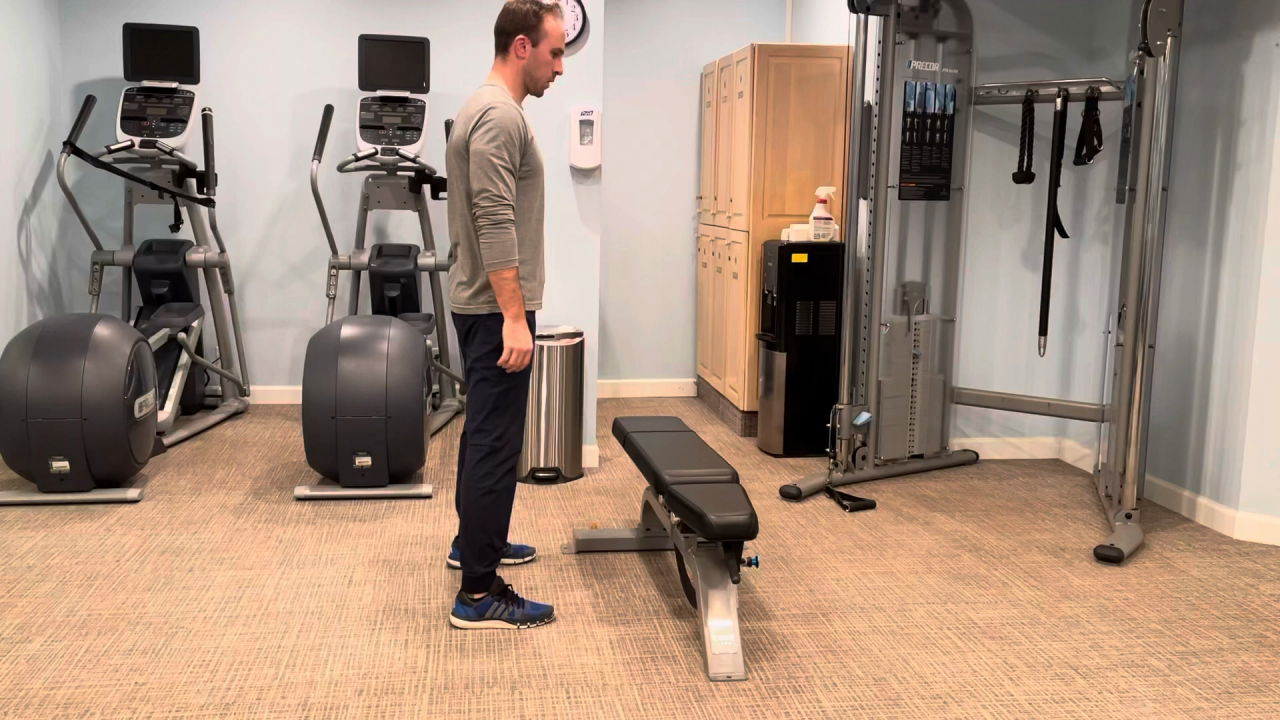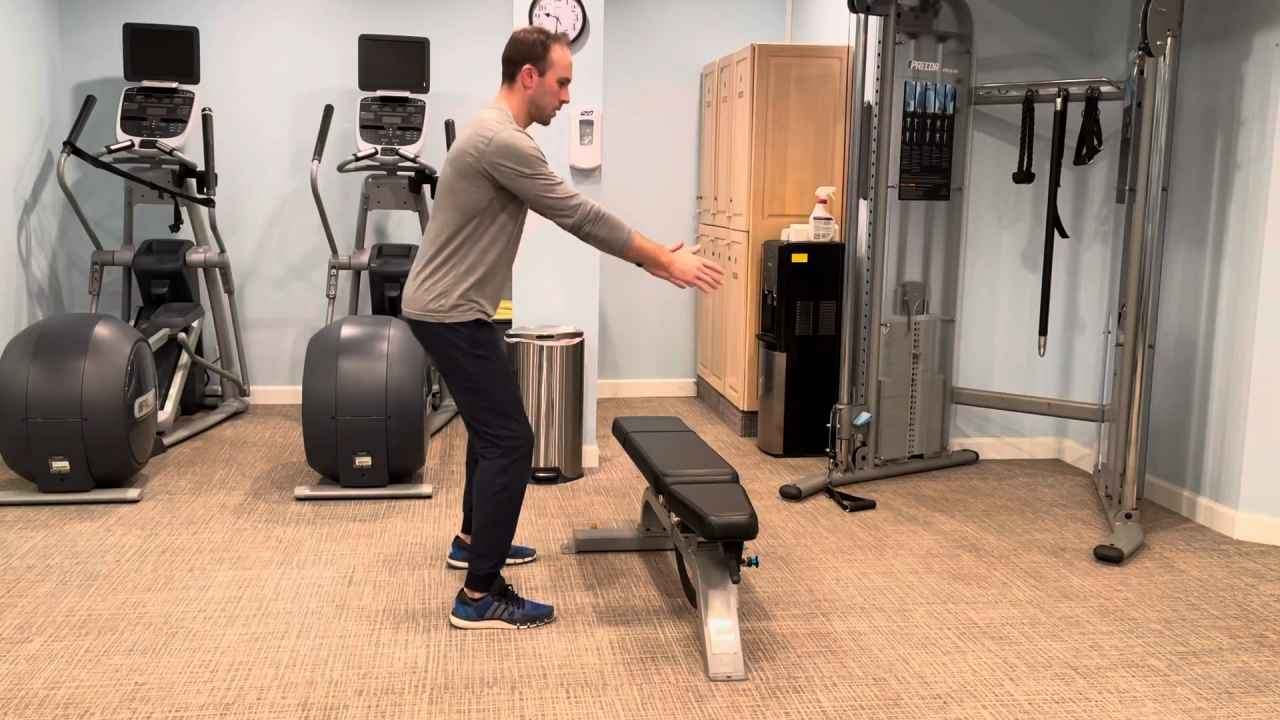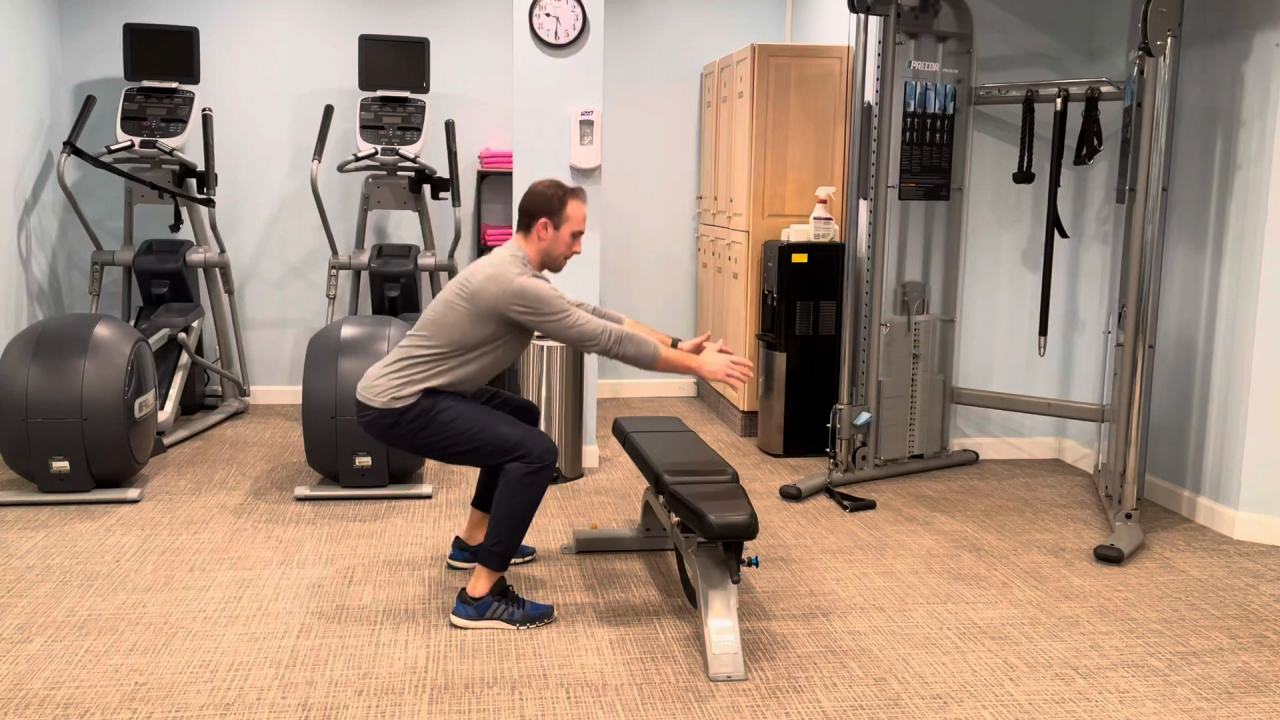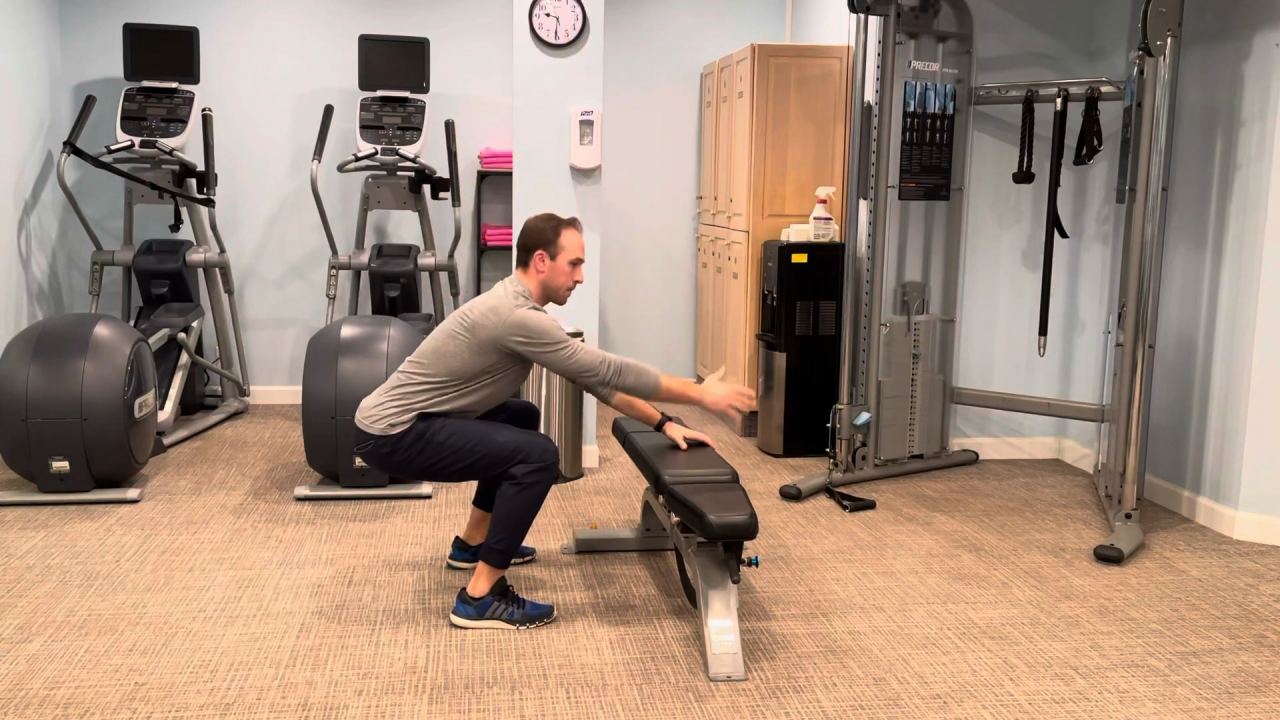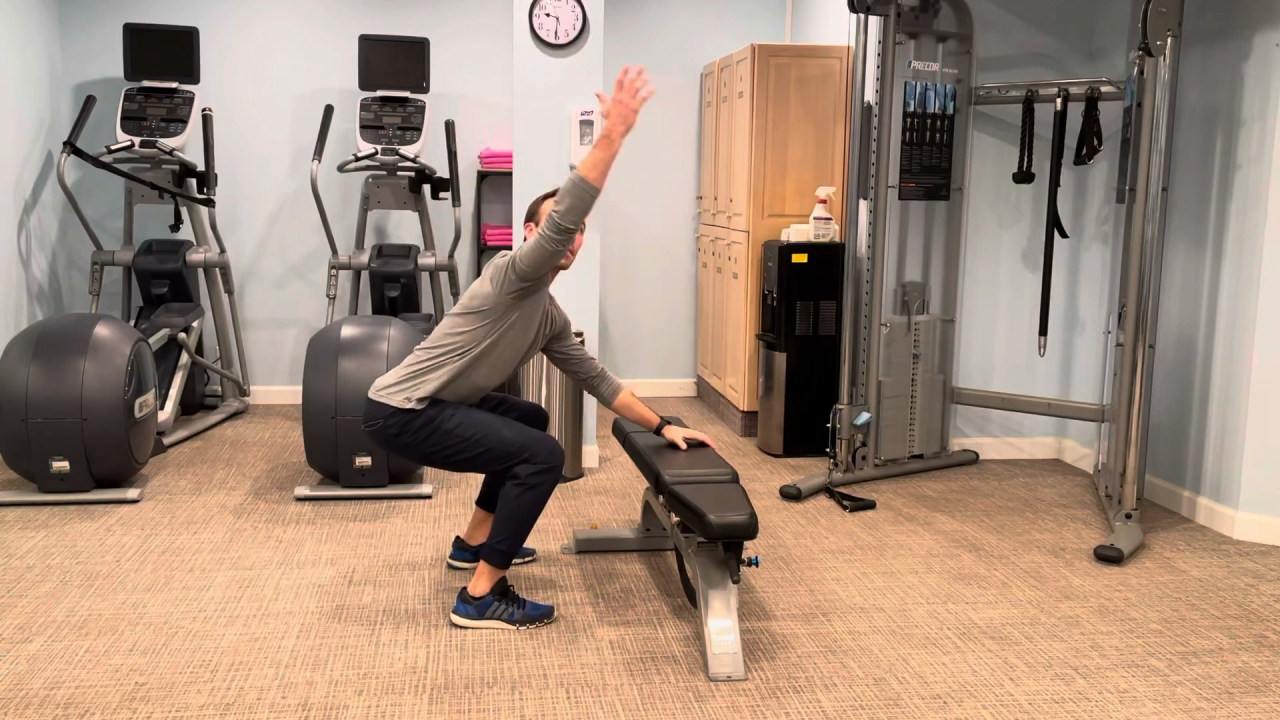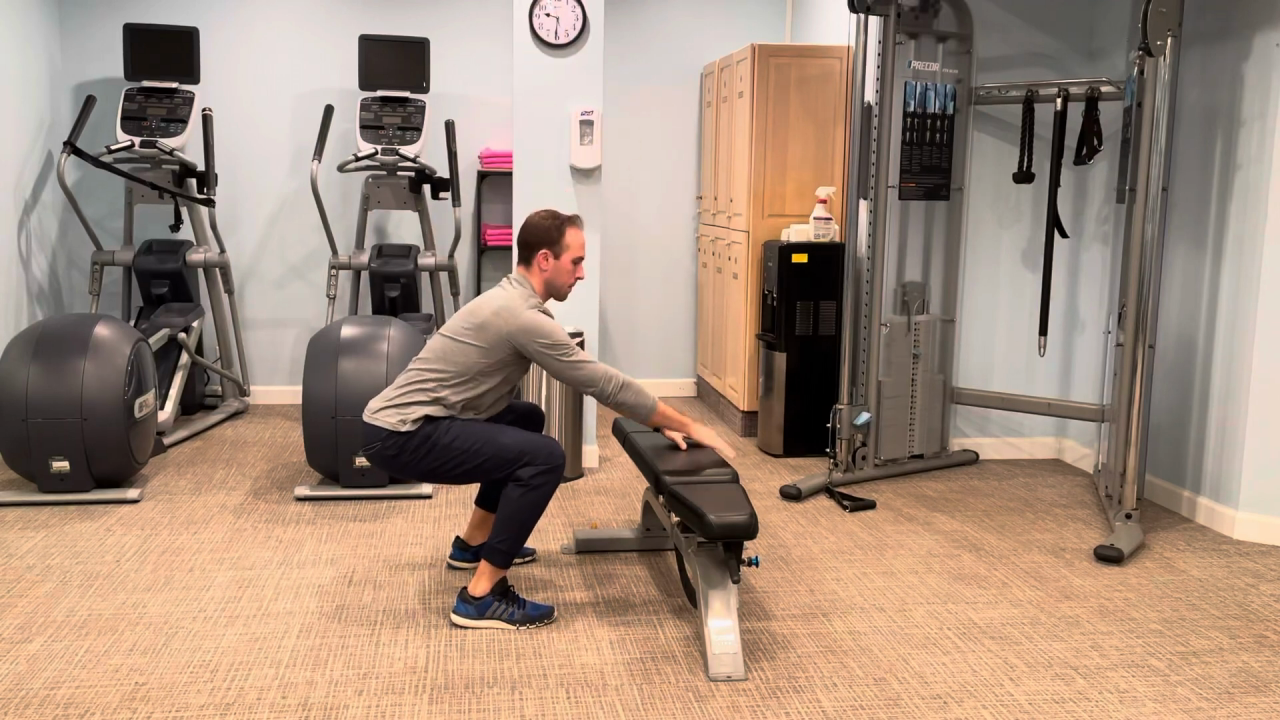
dt=0.7s
person 1, frame 1
left shoulder: (488, 108)
right shoulder: (500, 115)
right elbow: (495, 225)
right wrist: (513, 318)
left hip: (486, 303)
right hip: (493, 309)
left knee: (486, 430)
right knee: (496, 439)
left ankle: (474, 538)
right ankle: (478, 593)
person 1, frame 2
left shoulder: (497, 133)
right shoulder: (502, 140)
left elbow: (573, 215)
right elbow: (580, 216)
left wrist: (655, 255)
right wrist: (667, 262)
left hip: (451, 306)
right hip: (453, 313)
left knee: (493, 427)
right knee: (509, 439)
left ankle: (473, 539)
right ankle: (479, 596)
person 1, frame 3
left shoulder: (515, 271)
right shoulder: (515, 286)
left elbow: (592, 316)
right elbow: (606, 341)
left wrist: (677, 344)
right wrist: (697, 367)
left hip: (406, 392)
right hip: (395, 407)
left knee: (519, 419)
right knee: (534, 452)
left ankle: (473, 540)
right ankle: (480, 597)
person 1, frame 4
left shoulder: (518, 307)
right shoulder: (516, 317)
left elbow: (592, 375)
right elbow: (607, 371)
left wrist: (663, 423)
right wrist: (700, 394)
left hip: (404, 419)
right hip: (391, 434)
left knee: (521, 419)
right knee: (536, 455)
left ankle: (473, 542)
right ankle: (480, 596)
person 1, frame 5
left shoulder: (547, 313)
right shoulder: (510, 276)
left elbow: (595, 377)
right elbow: (562, 221)
left wrist: (661, 425)
right wrist: (612, 134)
left hip: (431, 403)
right hip: (400, 412)
left knee: (528, 421)
right knee: (541, 455)
left ankle: (475, 542)
right ankle: (481, 597)
person 1, frame 6
left shoulder: (517, 305)
right shoulder: (522, 316)
left elbow: (592, 378)
right elbow: (607, 384)
left wrist: (663, 424)
right wrist: (689, 424)
left hip: (409, 421)
right hip: (399, 435)
left knee: (526, 420)
right knee: (542, 457)
left ankle: (473, 542)
right ankle: (481, 596)
